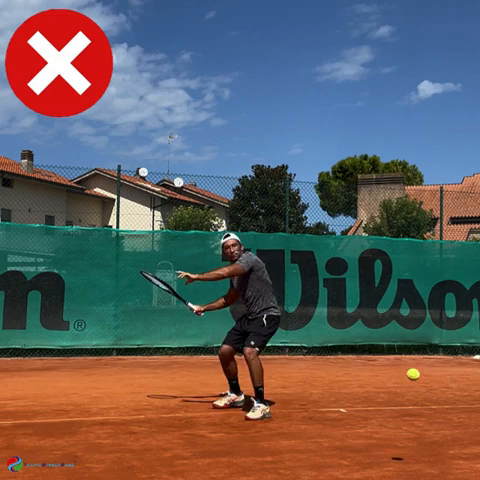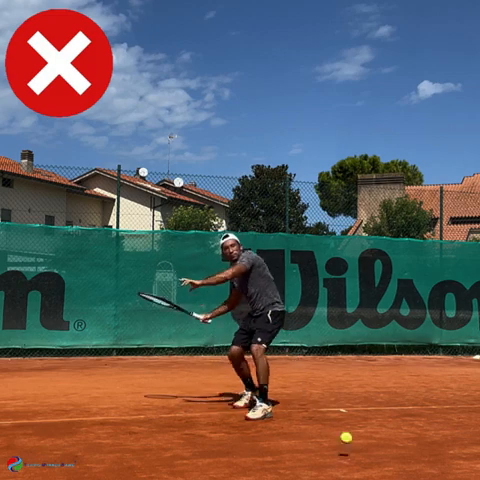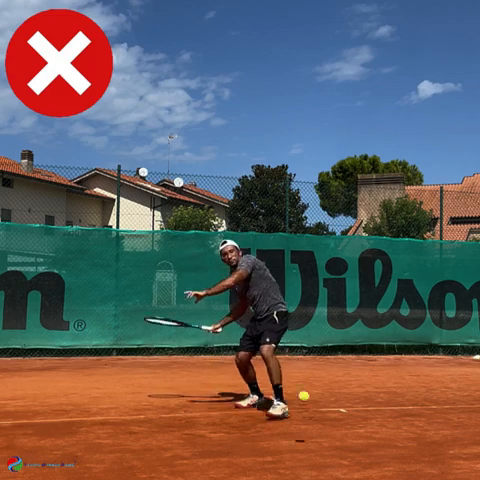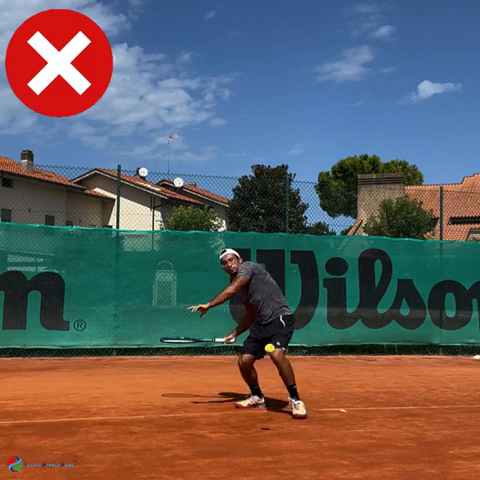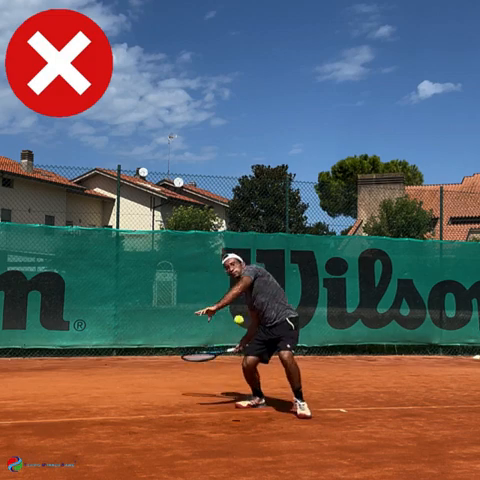
dt=0.1s
person 1, frame 1
left shoulder: (249, 259)
right shoulder: (233, 272)
left elbow: (223, 273)
right elbow: (230, 298)
left wrist: (196, 277)
right wrist: (204, 308)
left hip: (267, 316)
right hip: (249, 317)
left knee: (250, 352)
right knee: (224, 351)
left ankle: (261, 404)
right ankle: (235, 394)
person 1, frame 2
left shoulder: (249, 256)
right shoulder: (236, 274)
left elbow: (227, 274)
right elbow: (234, 301)
left wrist: (200, 282)
right wrist: (211, 315)
left hip: (272, 313)
right hip: (255, 315)
left knee: (257, 350)
right knee: (234, 353)
left ankle: (263, 403)
right ankle: (252, 393)
person 1, frame 3
left shoulder: (249, 261)
right shoulder: (238, 281)
left elbow: (230, 282)
right elbow: (241, 308)
left wrist: (204, 293)
right wrist: (222, 323)
left hip: (276, 314)
right hip: (259, 318)
left knee: (266, 351)
right knee: (241, 358)
left ankle: (279, 402)
right ankle: (256, 395)
person 1, frame 4
left shoulder: (249, 267)
right shoulder: (242, 290)
left elbow: (231, 289)
right elbow: (250, 316)
left wrist: (208, 305)
right wrist: (234, 333)
left hip: (281, 318)
right hip: (262, 324)
left knee: (276, 354)
right knee: (243, 361)
left ankle: (295, 400)
right ankle: (257, 396)
person 1, frame 5
left shoulder: (253, 269)
right shoulder: (247, 293)
left elbow: (237, 290)
right elbow: (256, 321)
left wrist: (216, 307)
right wrist: (244, 342)
left hip: (286, 321)
right hip: (267, 326)
left knee: (286, 356)
right knee: (248, 363)
left ankle: (300, 401)
right ankle: (258, 397)
